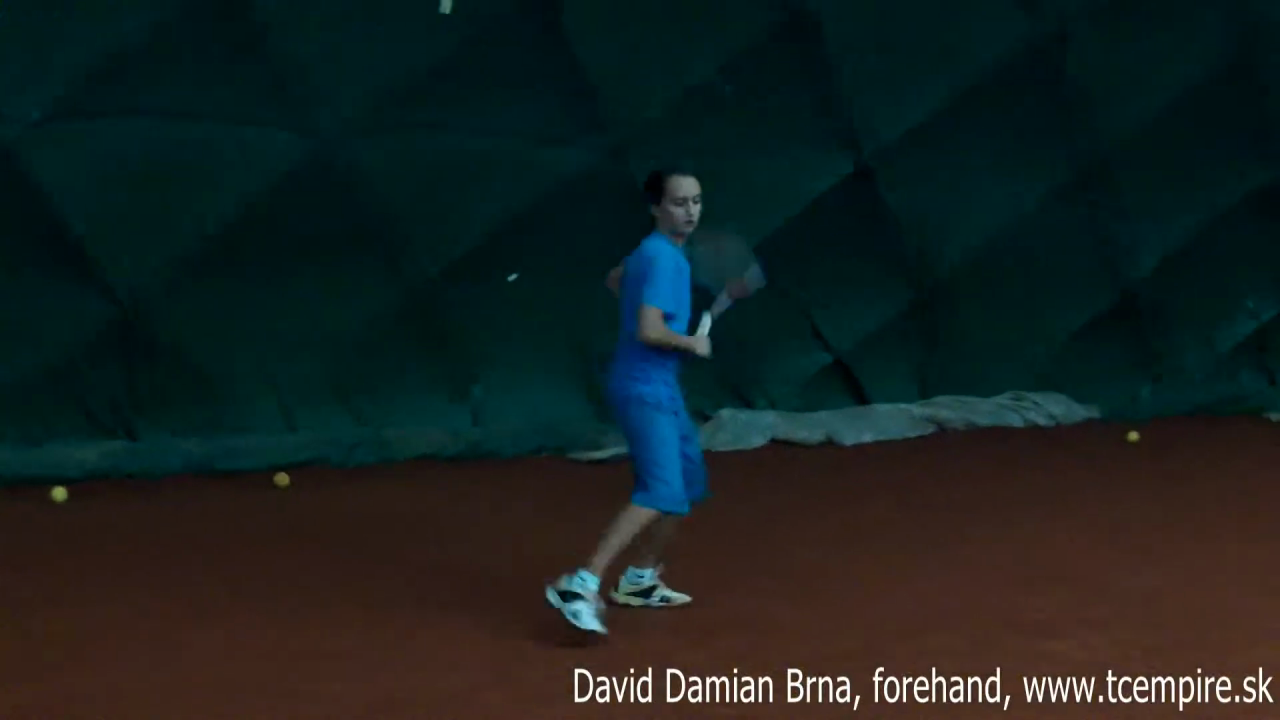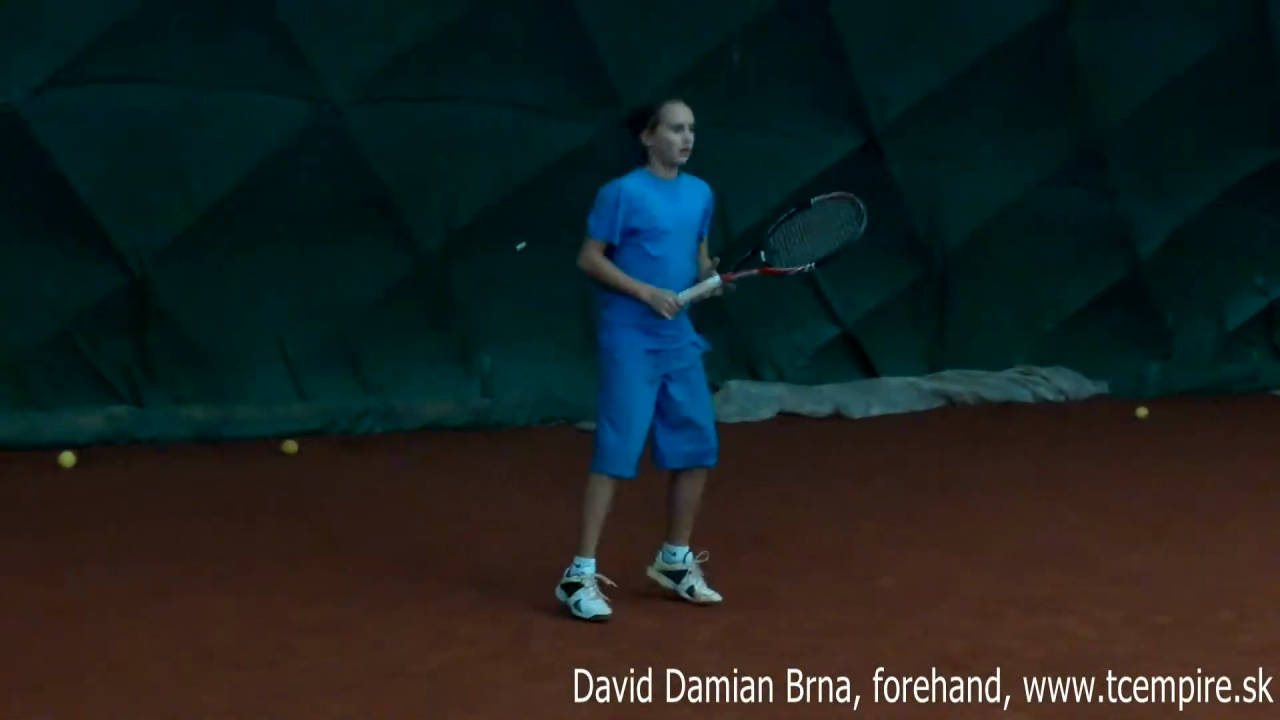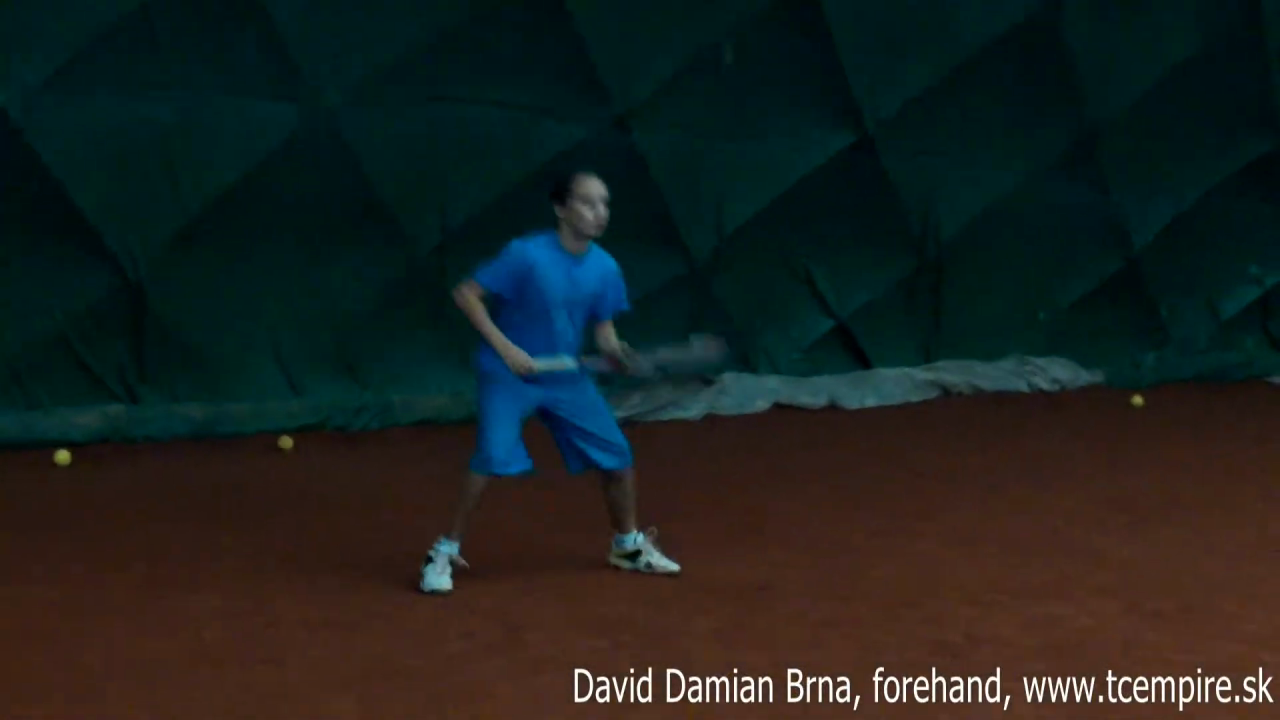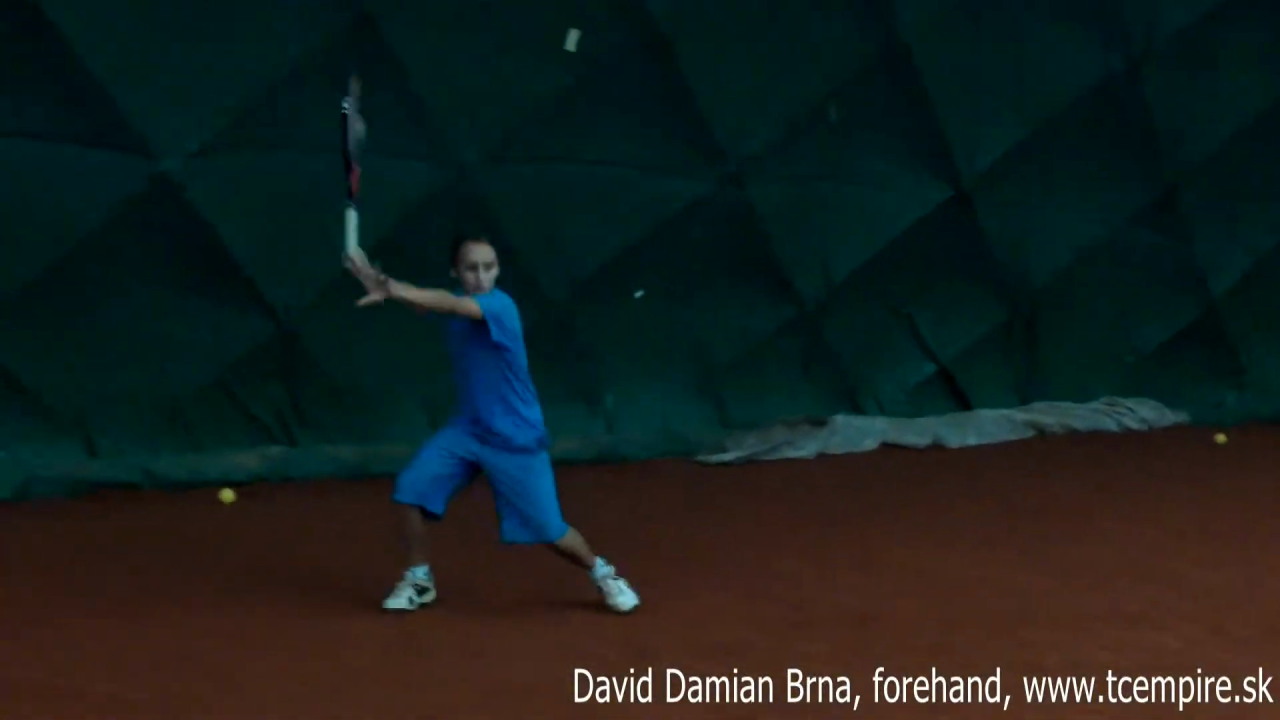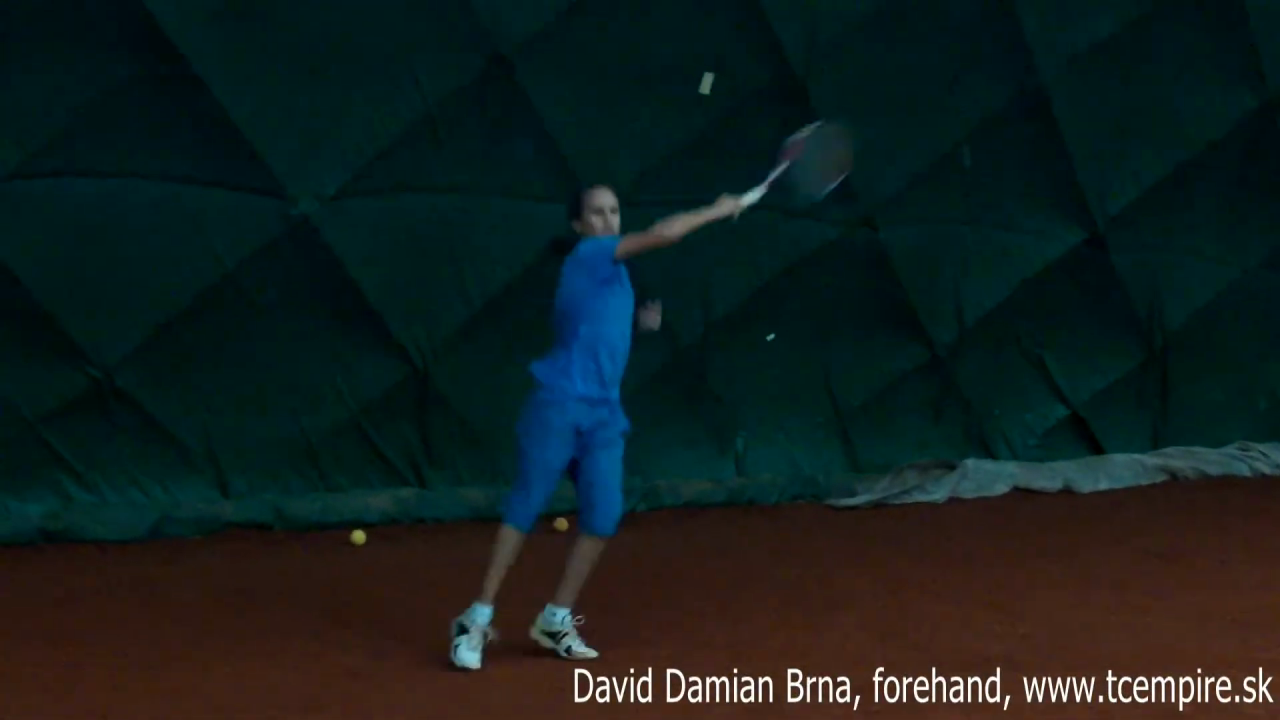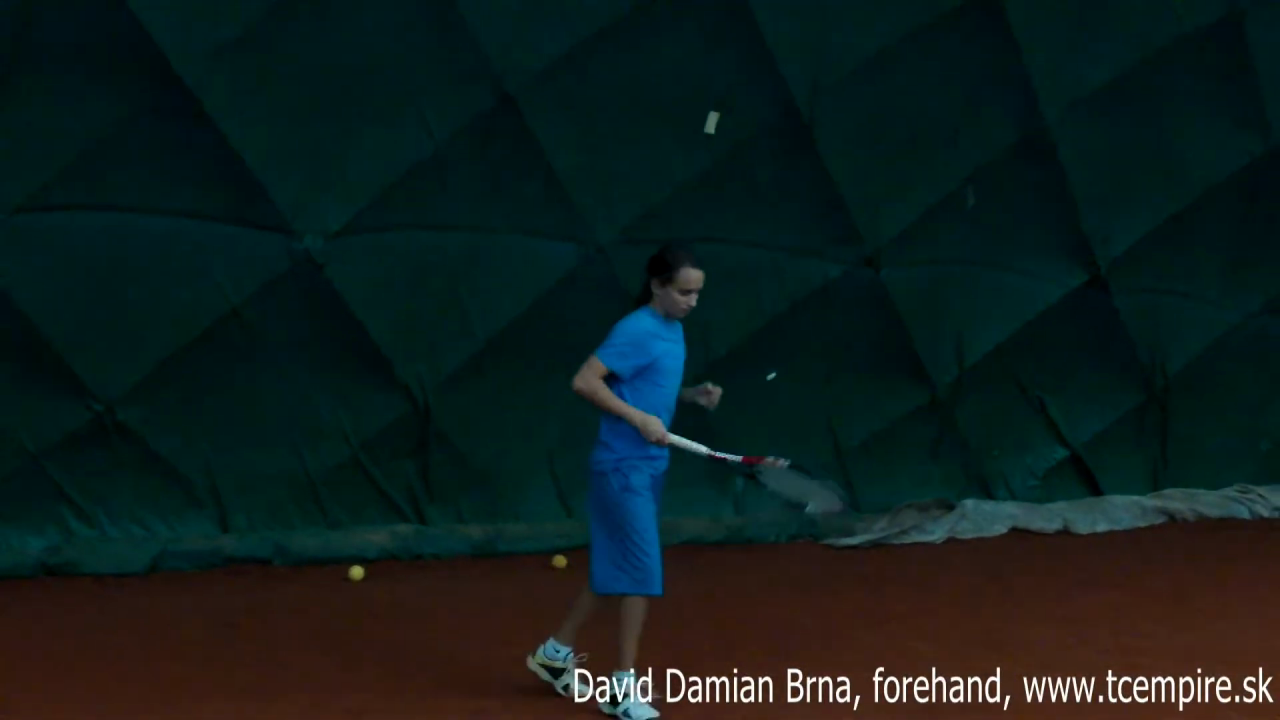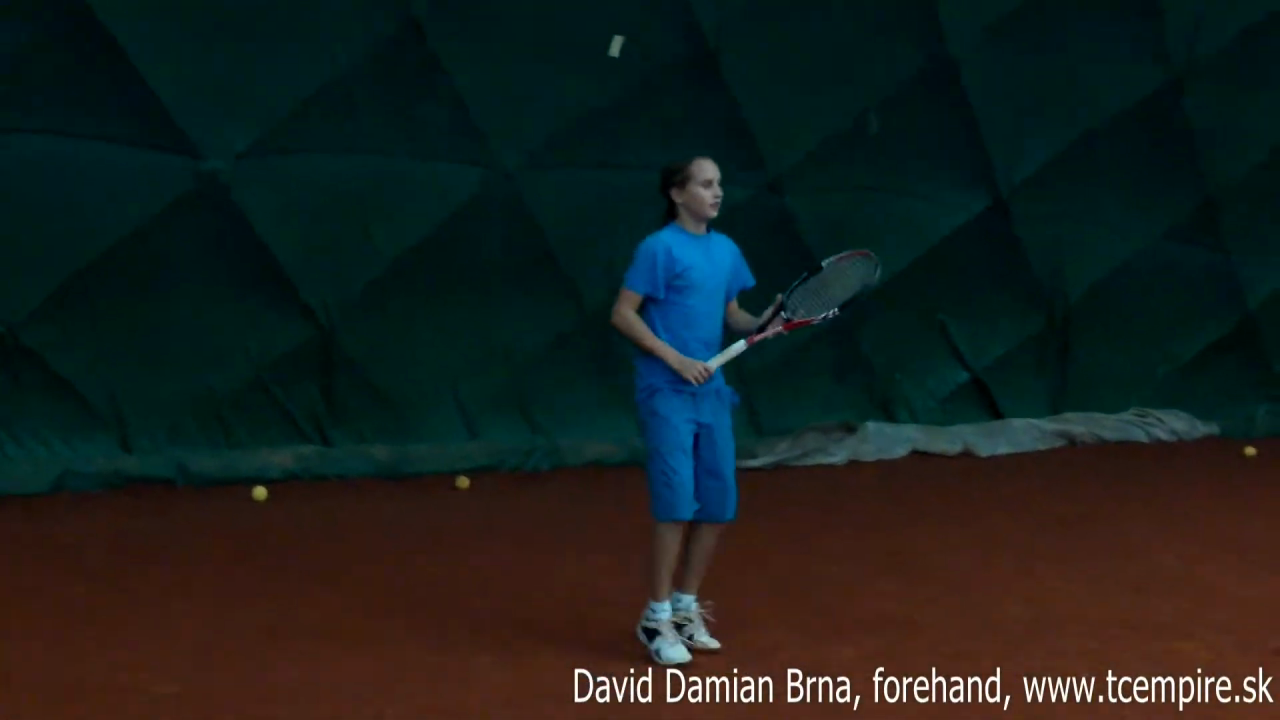
dt=0.7s
person 1, frame 1
left shoulder: (654, 251)
right shoulder: (663, 260)
left elbow: (615, 280)
right elbow: (648, 332)
right wrist: (691, 343)
left hip: (659, 390)
right hip: (641, 389)
left knee: (687, 478)
right knee: (660, 492)
left ankle: (640, 579)
right ankle: (580, 585)
person 1, frame 2
left shoulder: (700, 193)
right shoulder: (622, 191)
right elbow: (588, 258)
left wrist: (710, 276)
right wrist: (646, 291)
left hip: (679, 339)
right hip: (627, 339)
left knee: (698, 448)
right knee: (617, 452)
left ankle: (674, 561)
right ankle: (582, 573)
person 1, frame 3
left shoulder: (605, 268)
right shoulder: (526, 254)
left elbow: (603, 330)
right elbow: (465, 294)
left wrist: (617, 353)
right wrist: (503, 347)
left hip: (564, 374)
right hip: (507, 373)
left knee: (617, 457)
right knee: (496, 457)
left ankle: (629, 543)
right ankle: (445, 550)
person 1, frame 4
left shoulder: (499, 306)
right shoulder: (452, 305)
left elbow: (447, 302)
right elbow: (425, 302)
left wrist: (392, 290)
right wrist: (374, 278)
left hip: (516, 437)
right hip: (466, 429)
left knee: (548, 530)
right knee: (409, 490)
left ankle: (602, 572)
right ankle: (419, 578)
person 1, frame 5
left shoulder: (616, 271)
right shoulder: (588, 255)
right elbow: (659, 235)
left wrist: (639, 318)
right wrist: (716, 211)
left hip: (602, 409)
right hip: (558, 402)
left knee: (603, 520)
right knee: (523, 511)
left ankle: (555, 621)
right ankle: (477, 618)
person 1, frame 6
left shoulder: (674, 334)
right shoulder: (634, 330)
right elbow: (583, 381)
left wrist: (692, 394)
right wrist: (638, 419)
left hip: (652, 468)
right hip: (624, 469)
left knee: (616, 572)
right knee: (641, 575)
left ankle: (555, 655)
person 1, frame 7
left shoulder: (726, 249)
right shoulder: (659, 248)
right elbow: (622, 314)
left wrist: (763, 323)
right wrist: (674, 359)
left hip: (711, 392)
right hip: (665, 392)
left knee: (717, 500)
right knee: (675, 498)
left ankle: (685, 607)
right ankle: (656, 615)
